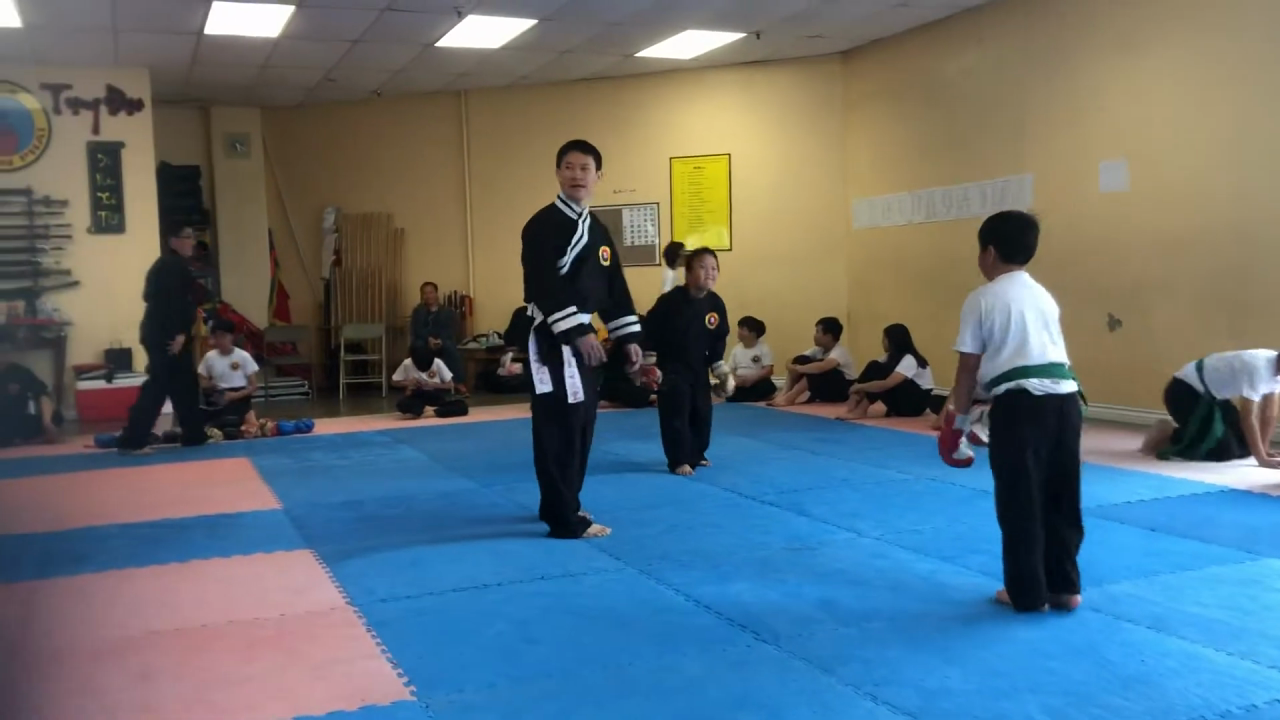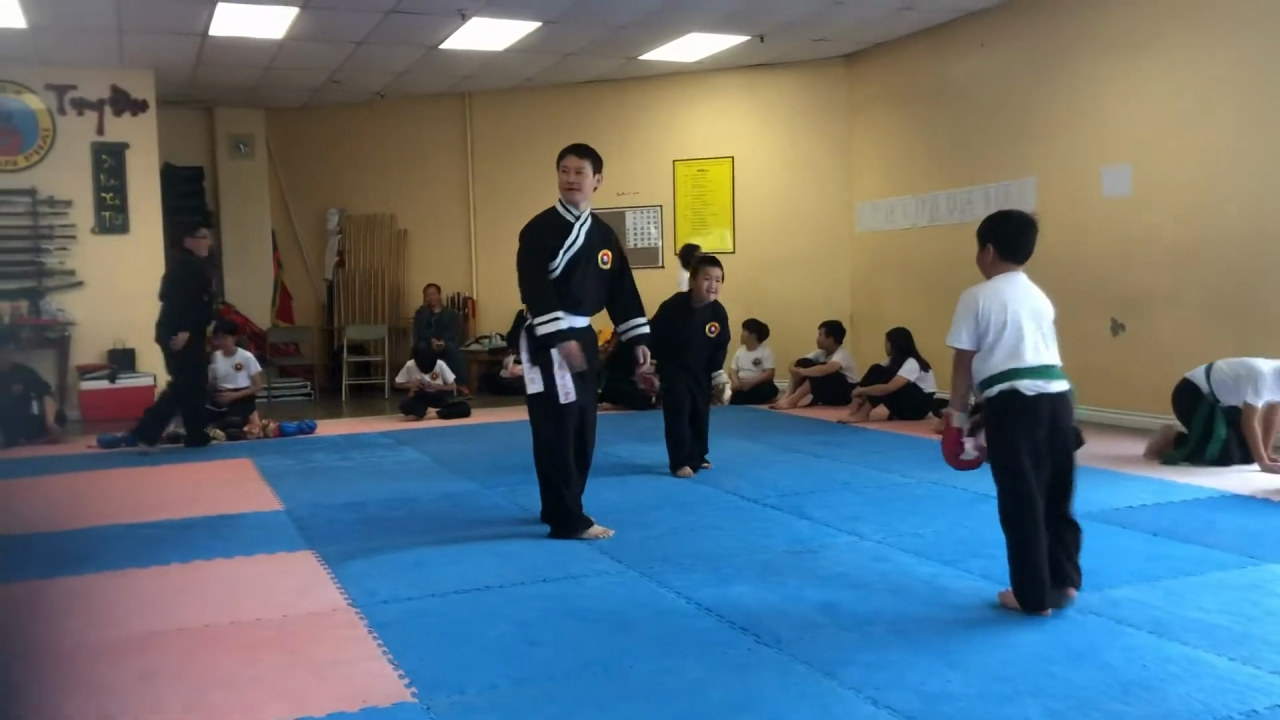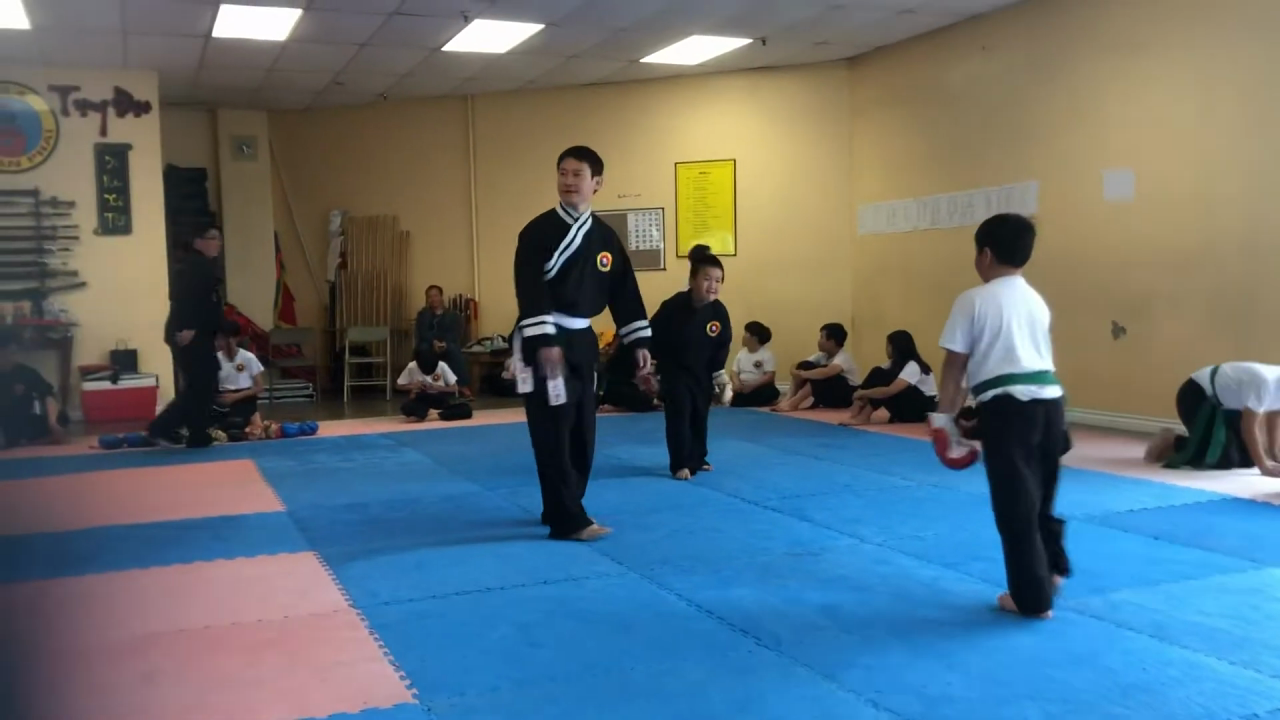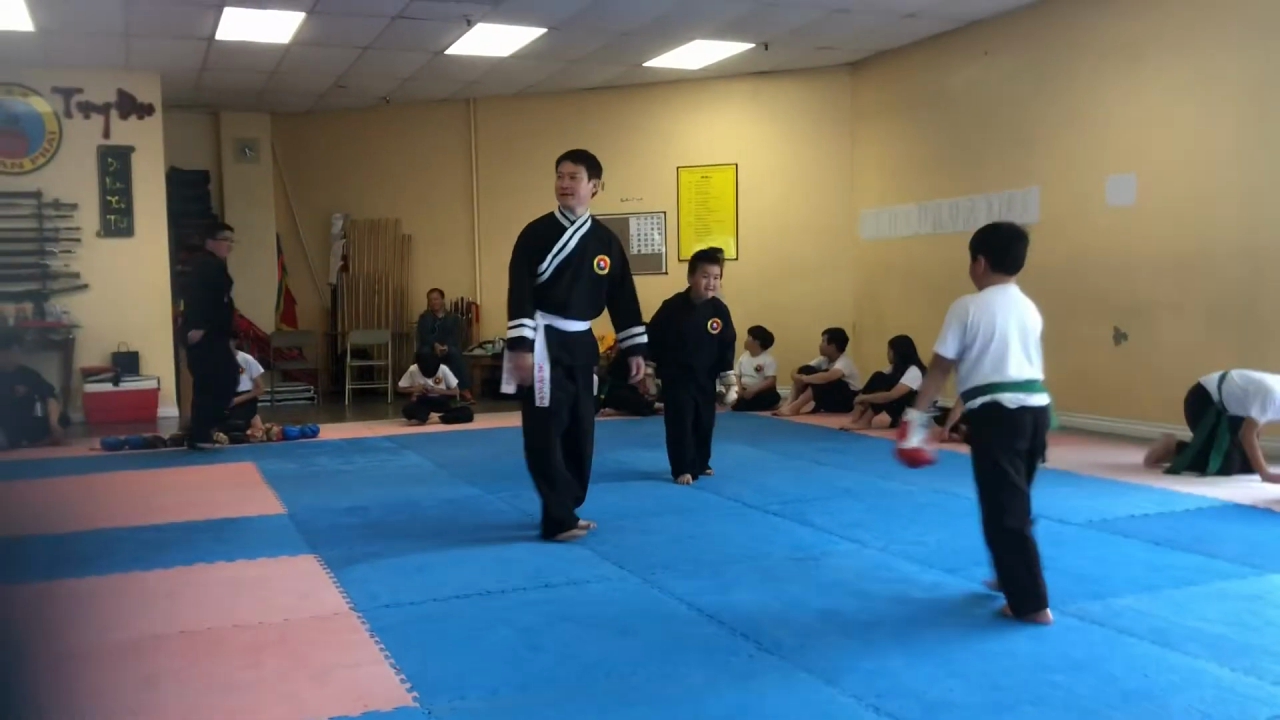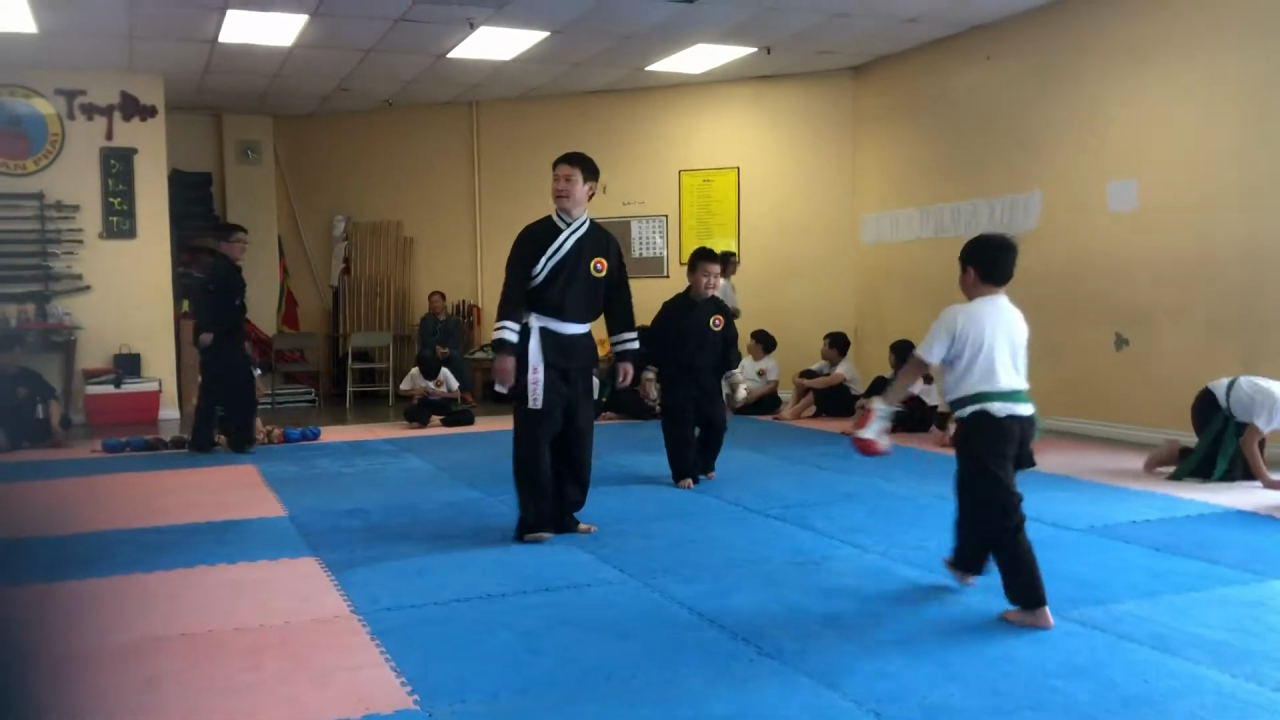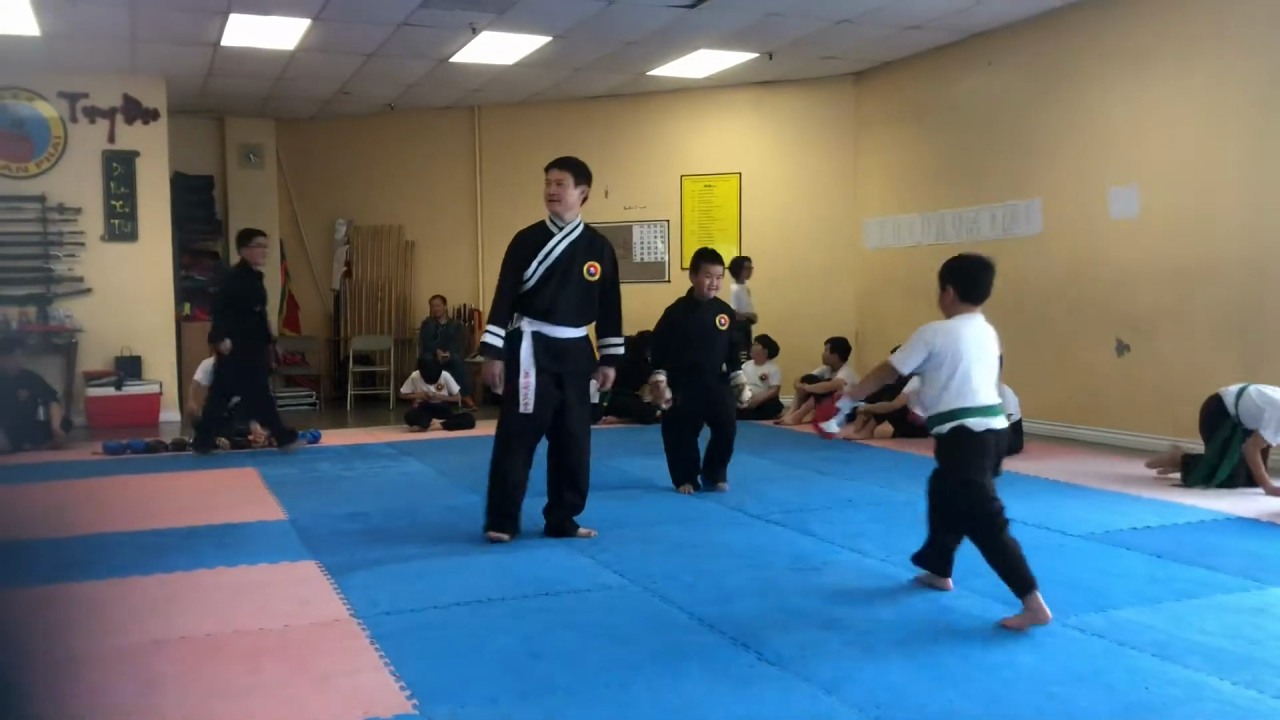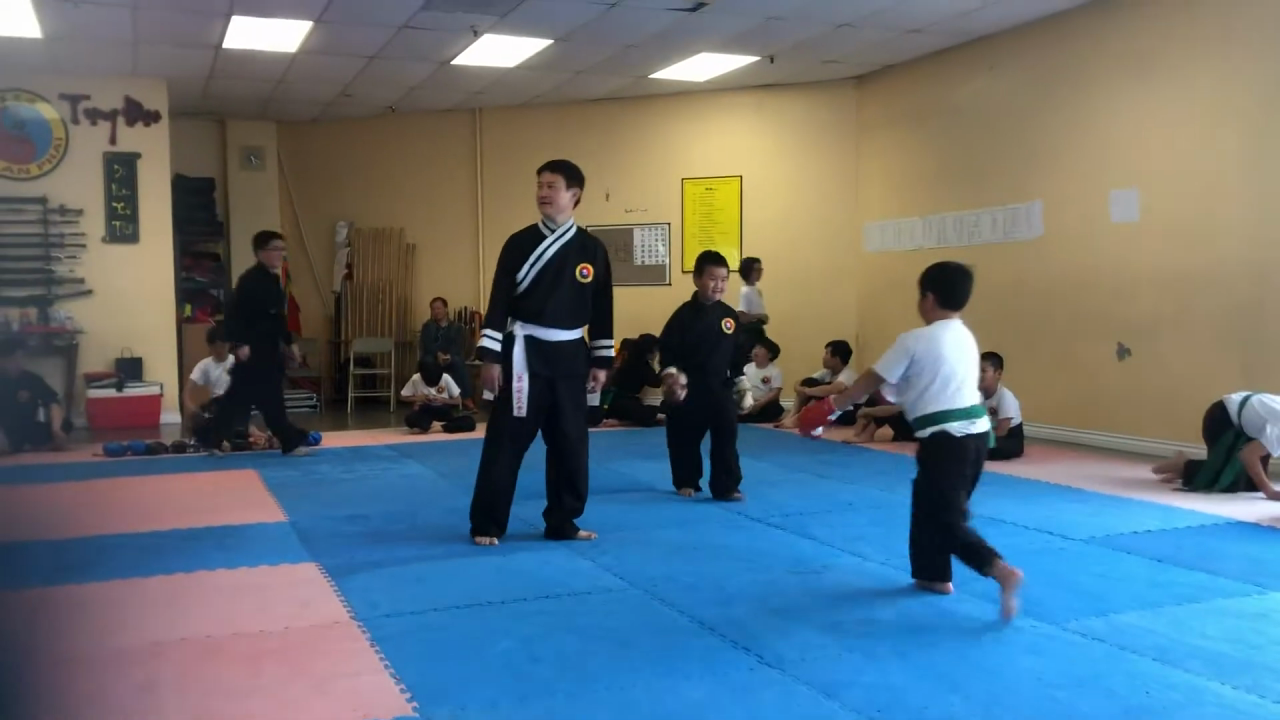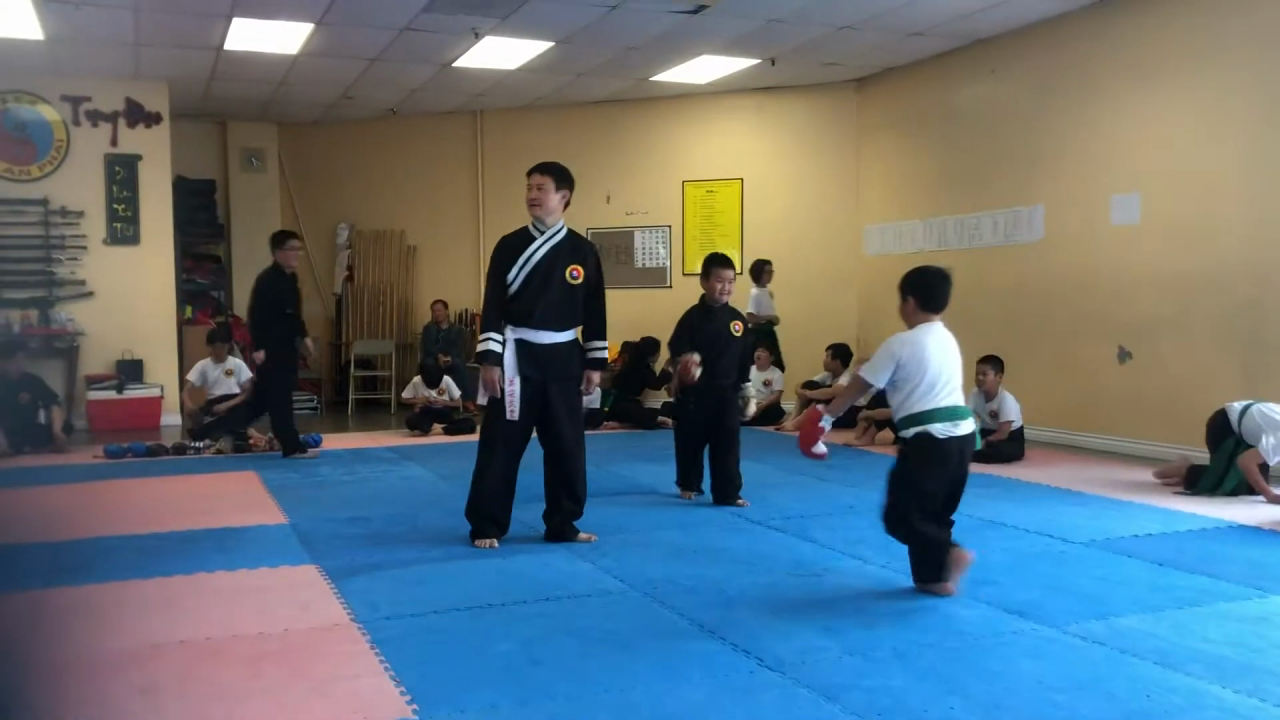
dt=0.1s
person 1, frame 1
left shoulder: (597, 229)
right shoulder: (544, 224)
left elbow: (613, 287)
right elbow: (544, 287)
left wrist: (628, 338)
right wrist: (576, 332)
left hip: (579, 336)
right hip: (553, 339)
left knee: (580, 424)
right knee: (560, 426)
left ankle: (559, 505)
right ankle: (566, 518)
person 1, frame 2
left shoulder: (603, 233)
right shoulder: (541, 228)
left elbow: (622, 288)
right elbow: (534, 290)
left wrist: (638, 339)
right wrist: (561, 337)
left hip: (581, 337)
right hip: (549, 340)
left knee: (582, 427)
right knee: (557, 427)
left ankle: (561, 507)
right ankle: (568, 519)
person 1, frame 3
left shoulder: (604, 236)
right shoulder: (539, 230)
left elbow: (623, 292)
right elbow: (530, 292)
left wrist: (639, 343)
right wrist: (541, 341)
left hip: (580, 339)
right hip: (546, 338)
left knee: (581, 429)
right knee: (552, 428)
left ankle: (565, 510)
right ankle: (569, 517)
person 1, frame 4
left shoulder: (606, 240)
right shoulder: (537, 233)
left elbow: (623, 296)
right elbow: (520, 294)
left wrist: (634, 349)
right wrist: (522, 346)
left hip: (580, 343)
right hip: (542, 341)
left knee: (579, 432)
right knee: (545, 429)
left ankle: (564, 511)
right ankle: (558, 518)
person 1, frame 5
left shoulder: (604, 242)
right shoulder: (534, 235)
left elbow: (617, 301)
right elbow: (513, 294)
left wrist: (625, 355)
right wrist: (505, 348)
left hip: (578, 346)
right hip: (538, 343)
left knee: (577, 435)
right knee: (535, 432)
left ankle: (562, 513)
right ankle: (533, 518)
person 1, frame 6
left shoulder: (599, 246)
right shoulder: (527, 240)
left elbow: (609, 306)
right elbow: (505, 298)
left wrist: (610, 359)
right wrist: (494, 352)
left hip: (575, 351)
right hip: (531, 349)
left knee: (573, 440)
right knee: (518, 436)
left ankle: (562, 518)
right ankle: (501, 519)
person 1, frame 7
left shoulder: (592, 248)
right shoulder: (520, 243)
left elbow: (602, 309)
right elbow: (500, 303)
left wrist: (601, 360)
right wrist: (490, 356)
left hip: (570, 354)
right hip: (525, 352)
left knee: (570, 442)
right knee: (507, 440)
left ankle: (562, 521)
right ankle: (488, 523)
person 1, frame 8
left shoulder: (582, 250)
right shoulder: (510, 246)
left elbow: (595, 311)
right elbow: (493, 306)
left wrist: (595, 362)
right wrist: (489, 358)
left hip: (563, 357)
right hip: (517, 355)
left knee: (567, 445)
right knee: (501, 443)
left ankle: (562, 524)
right ankle: (487, 525)
person 2, frame 1
left shoulder: (982, 299)
right shoulder: (1044, 296)
left elbow: (969, 367)
left wrist: (959, 419)
left hip: (1019, 402)
right hip: (1066, 396)
left knee: (1020, 501)
right knee: (1060, 500)
left ankle: (1028, 593)
right ankle: (1065, 586)
person 2, frame 2
left shoulder: (977, 297)
right shoulder: (1039, 296)
left elbow: (963, 364)
left wrist: (958, 416)
left hip: (1012, 403)
right hip: (1057, 397)
left knee: (1022, 503)
right knee: (1055, 497)
left ankle: (1033, 595)
right ankle: (1063, 582)
person 2, frame 3
left shoulder: (974, 300)
right shoulder: (1035, 300)
left elbow: (955, 364)
left wrist: (944, 417)
left hip: (1008, 406)
right hip: (1049, 401)
left knee: (1015, 503)
right knee: (1039, 497)
left ankle: (1032, 599)
right ankle: (1050, 571)
person 2, frame 4
left shoulder: (967, 307)
right shoulder: (1028, 308)
left elbow: (941, 367)
left wrist: (917, 415)
left hip: (995, 413)
right hip: (1036, 408)
left knee: (1004, 508)
right knee: (1013, 501)
left ankle: (1032, 603)
right ankle: (1015, 577)
person 2, frame 5
left shoulder: (957, 316)
right shoulder: (1015, 318)
left elbow: (916, 368)
left wrist: (883, 406)
left hip: (985, 422)
right hip: (1020, 416)
left knee: (999, 513)
right knee: (975, 496)
left ankle: (1034, 606)
right ankle: (966, 564)
person 2, frame 6
left shoulder: (933, 334)
right shoulder: (988, 334)
left elbow: (887, 372)
left wrist: (847, 398)
right wrist: (926, 407)
left hip: (962, 435)
right hip: (994, 428)
left knee: (985, 519)
right knee: (945, 497)
left ankle: (1031, 600)
right ankle: (937, 569)
person 2, frame 7
left shoulder: (914, 341)
right shoulder: (966, 338)
left elbow: (871, 380)
left wrist: (831, 405)
right wrist: (900, 395)
left hip: (944, 440)
right hip: (978, 432)
left knee: (945, 520)
right knee: (931, 507)
left ankle: (1001, 572)
right ankle: (935, 575)
person 2, frame 8
left shoulder: (900, 344)
right shoulder: (948, 340)
left elbow: (860, 386)
left wrist: (825, 416)
right wrist: (889, 391)
left hip: (928, 439)
right hip: (962, 434)
left knee: (899, 513)
right knee: (931, 506)
left ankle: (950, 555)
right ankle: (937, 576)
person 3, frame 1
left shoulder: (716, 304)
right shoulder: (671, 300)
left elbow: (719, 340)
right elbow: (651, 331)
left wrist: (722, 370)
left hip: (699, 368)
right hip: (672, 368)
left knee: (702, 414)
right knee: (676, 414)
left ankle: (695, 454)
right ankle: (680, 460)
person 3, frame 2
left shoulder: (718, 313)
right shoulder: (673, 307)
left elbow: (719, 348)
right elbow: (653, 338)
left wrist: (720, 379)
left hip: (700, 373)
right hip: (672, 371)
left knee: (700, 417)
right knee: (678, 415)
left ankle: (696, 457)
right ankle: (681, 462)
person 3, frame 3
left shoulder: (719, 312)
right shoulder: (673, 307)
left elbow: (722, 347)
right elbow: (654, 339)
left wrist: (721, 379)
left hip: (702, 374)
right hip: (674, 372)
left knee: (700, 418)
right knee: (679, 416)
left ankle: (696, 459)
right ankle: (681, 464)
person 3, frame 4
left shoulder: (720, 310)
right shoulder: (672, 307)
left elbow: (727, 347)
right elbow: (653, 339)
left wrist: (728, 380)
left hip: (705, 378)
right hip: (676, 376)
left knee: (705, 423)
right knee: (680, 423)
left ankle: (699, 464)
right ankle: (683, 469)
person 3, frame 5
left shoulder: (721, 309)
right shoulder: (674, 308)
left elbow: (730, 347)
right elbow: (654, 342)
right wrist: (650, 376)
left hip: (709, 379)
right hip: (678, 380)
left knee: (717, 424)
right knee: (680, 428)
left ankle: (702, 465)
right ankle: (684, 473)
person 3, frame 6
left shoulder: (724, 311)
right shoulder: (678, 310)
left elbow: (733, 348)
right elbow: (659, 346)
left wrist: (739, 381)
right wrist: (659, 380)
left hip: (715, 382)
right hip: (683, 383)
left knee: (726, 427)
right knee: (682, 433)
left ankle: (715, 473)
right ankle: (685, 478)
person 3, frame 7
left shoulder: (729, 315)
right shoulder: (685, 314)
left elbow: (736, 353)
right elbow: (666, 347)
left wrist: (741, 386)
right wrist: (670, 374)
left hip: (719, 387)
right hip: (688, 389)
left knee: (726, 436)
right knee: (684, 438)
left ankle: (725, 486)
right ankle: (686, 482)
person 3, frame 8
left shoulder: (737, 318)
right shoulder: (694, 316)
left elbow: (745, 357)
right elbow: (677, 347)
left wrist: (747, 392)
right wrist: (685, 360)
left hip: (726, 391)
right hip: (696, 392)
left knee: (728, 442)
right knee: (691, 441)
left ankle: (727, 493)
right ankle: (688, 484)
person 4, frame 1
left shoulder: (166, 264)
right shoulder: (173, 265)
right elbow: (171, 302)
right wrist: (179, 333)
left hip: (161, 334)
right hip: (169, 336)
left knee: (186, 384)
right knee: (158, 387)
left ankle: (194, 436)
right ankle: (133, 440)
person 4, frame 2
left shoulder: (184, 263)
right shoulder: (189, 264)
right elbow: (182, 300)
right wrist: (184, 330)
left hip: (187, 335)
right hip: (181, 335)
left knee: (194, 384)
right knee: (188, 385)
left ankle: (196, 436)
right ankle: (147, 432)
person 4, frame 3
left shoulder: (202, 266)
right shoulder: (199, 266)
right elbow: (185, 298)
right wrist: (188, 327)
left hip: (195, 335)
right hip: (190, 336)
left knee: (199, 384)
right knee: (202, 384)
left ankle: (198, 437)
right ankle: (162, 428)
person 4, frame 4
left shoulder: (212, 266)
right shoulder: (206, 266)
right elbow: (195, 298)
left wrist: (226, 337)
right wrist: (196, 327)
left hip: (212, 335)
right hip: (204, 335)
left knee: (206, 385)
right knee: (225, 382)
left ankle: (199, 436)
right ankle: (200, 434)
person 4, frame 5
left shoulder: (231, 270)
right shoulder: (218, 270)
right elbow: (204, 302)
left wrist: (241, 339)
right wrist: (206, 330)
left hip: (227, 339)
right hip: (218, 339)
left knee: (212, 392)
right knee: (240, 386)
left ankle: (201, 441)
right ankle: (241, 439)
person 4, frame 6
left shoulder: (254, 276)
right shoulder: (236, 277)
left elbow: (259, 317)
right elbow: (219, 308)
left wrist: (269, 342)
right wrist: (222, 337)
left hip: (249, 344)
right hip: (237, 346)
left knee: (221, 394)
right knee: (257, 393)
left ankle: (203, 442)
right ankle: (284, 438)
person 4, frame 7
left shoulder: (273, 279)
right shoulder: (250, 280)
left elbow: (279, 316)
right elbow: (236, 313)
left wrist: (289, 342)
right wrist: (241, 343)
left hip: (268, 347)
right hip: (254, 348)
left knee: (238, 397)
right knee: (270, 396)
left ankle: (213, 439)
right ankle: (290, 442)
person 4, frame 8
left shoulder: (290, 278)
right shoulder: (267, 280)
right elbow: (256, 316)
left wrist: (304, 336)
right wrist: (258, 347)
left hip: (285, 346)
right hip: (271, 349)
left knee: (266, 397)
right knee: (279, 397)
right ankle: (292, 446)
